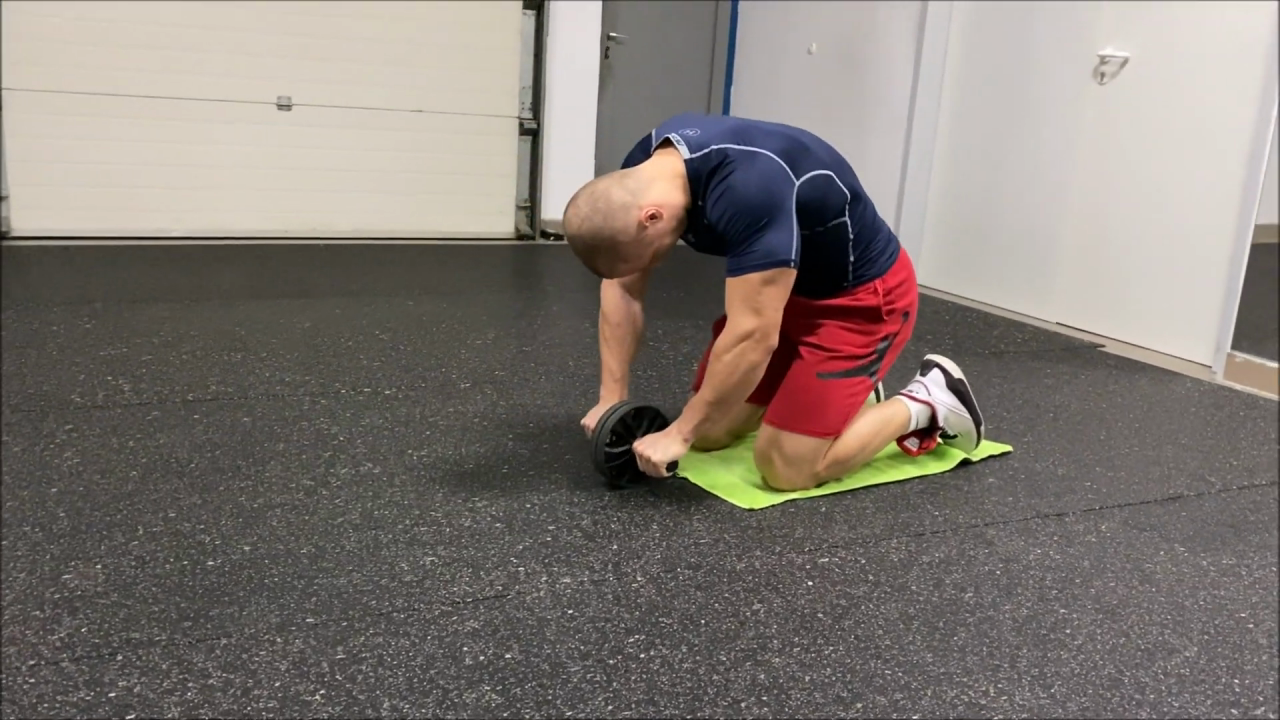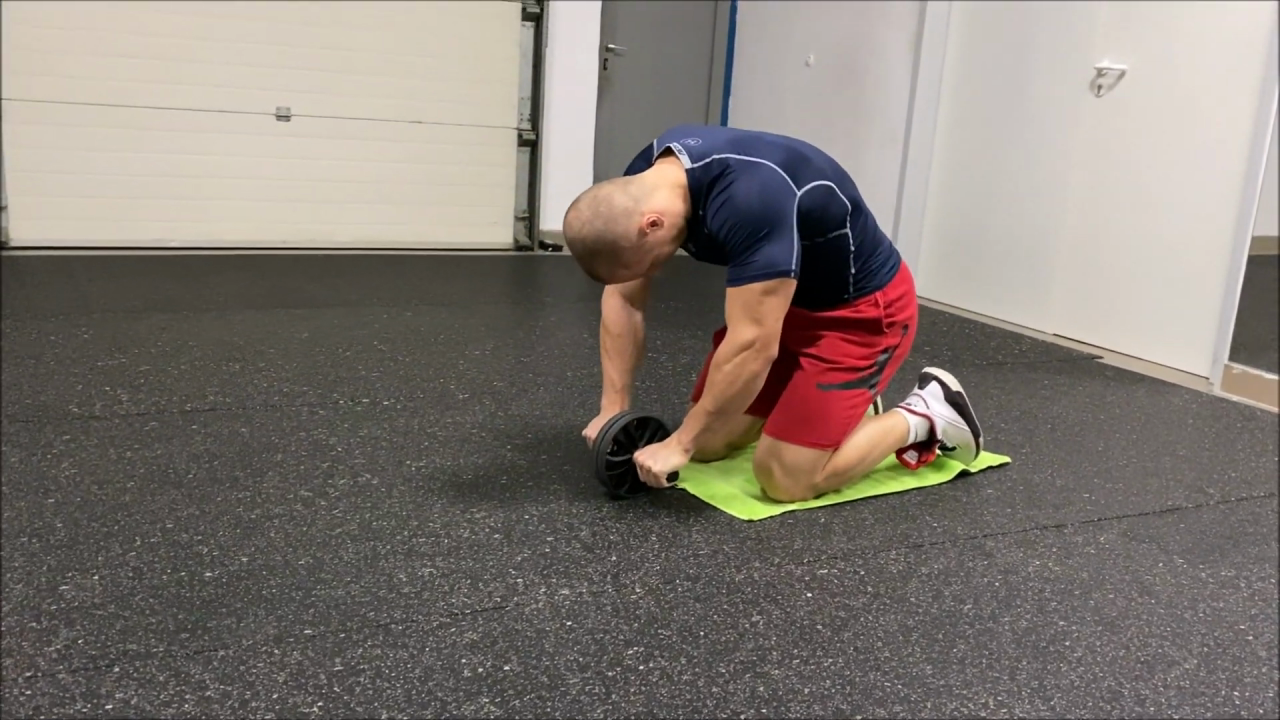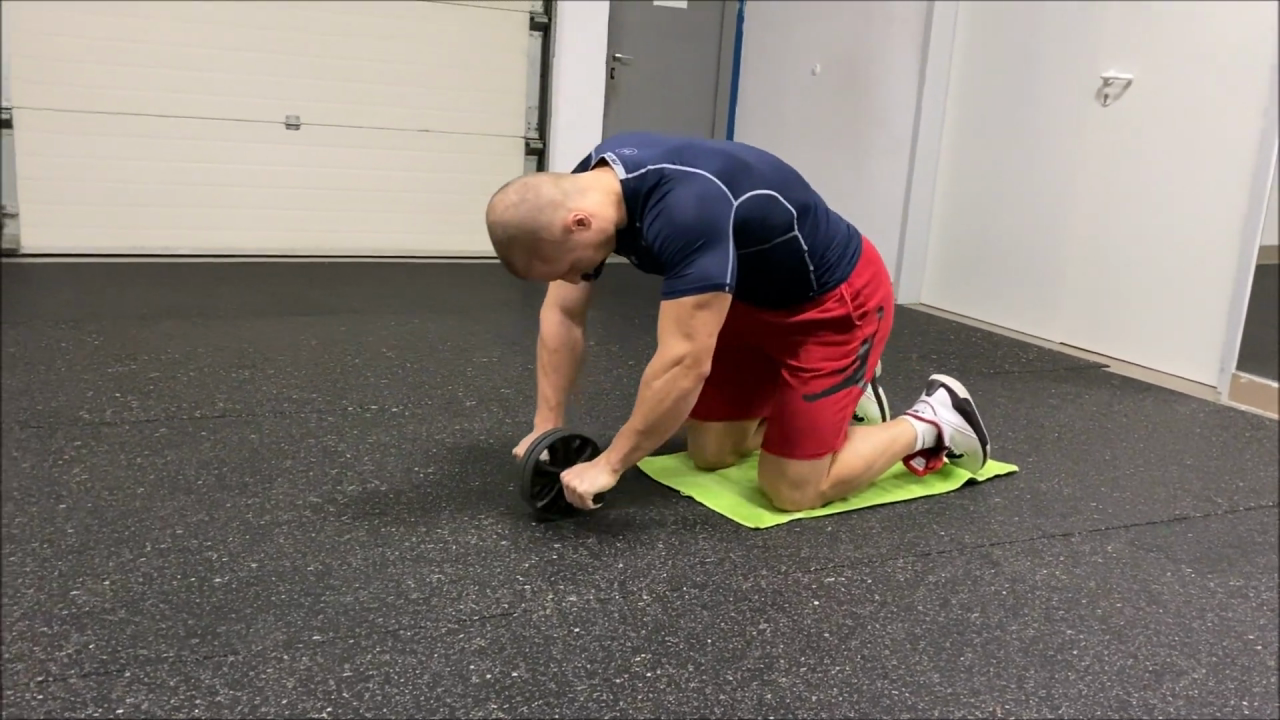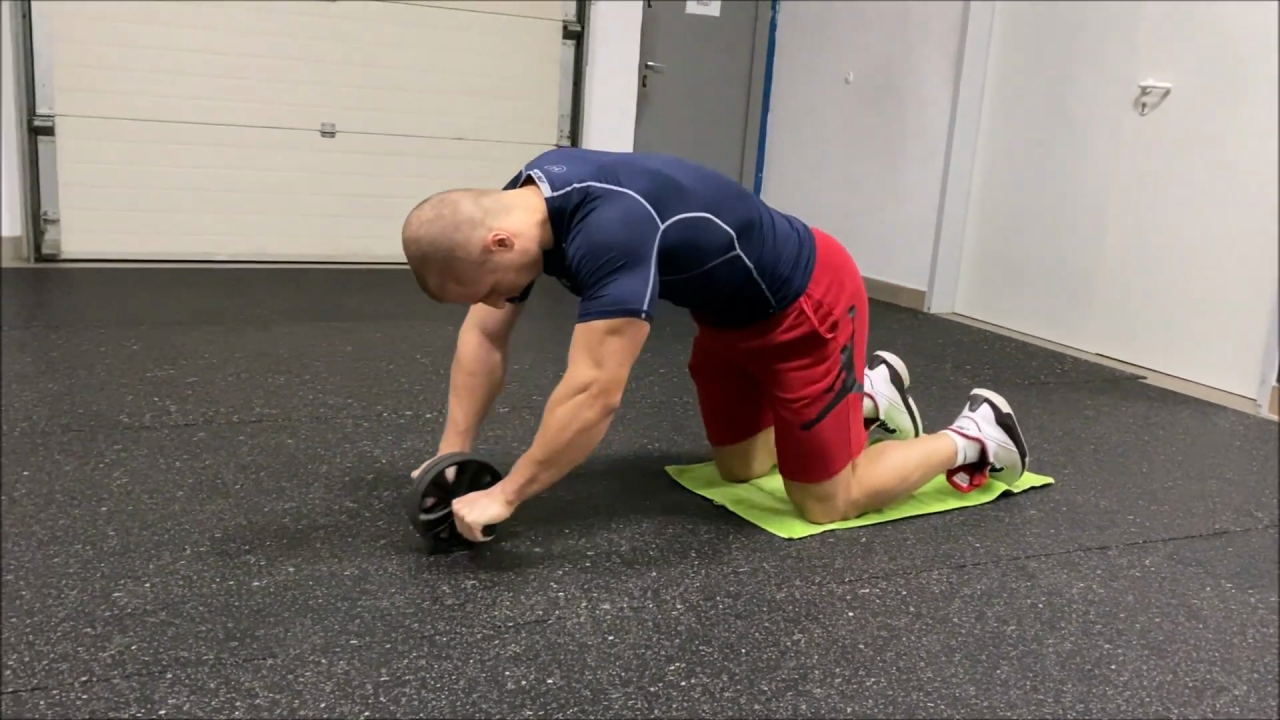
dt=0.4s
person 1, frame 1
left shoulder: (749, 188)
right shoulder: (642, 173)
left elbow: (753, 336)
right elbow: (622, 290)
left wrist: (678, 434)
right wrist: (611, 398)
left hip: (863, 295)
right hip: (786, 288)
left knee: (785, 467)
right knee: (709, 434)
left ankle: (923, 404)
right ankle: (837, 380)
person 1, frame 2
left shoulder: (749, 200)
right shoulder: (644, 181)
left elbow: (753, 346)
right elbow: (622, 300)
left wrist: (679, 444)
right wrist: (613, 408)
left hip: (863, 307)
right hip: (785, 300)
left knee: (784, 478)
right knee: (710, 443)
left ankle: (922, 416)
right ankle: (838, 391)
person 1, frame 3
left shoulder: (686, 210)
right shoulder: (586, 188)
left elbow: (686, 363)
right elbow: (562, 317)
left wrist: (609, 465)
right wrist: (545, 426)
left hip: (839, 299)
right hip: (759, 294)
left knee: (793, 490)
right knee: (710, 454)
left ankle: (929, 423)
right ankle: (840, 388)
person 1, frame 4
left shoulder: (611, 232)
right shoulder: (521, 205)
left elbow: (596, 395)
right elbow: (483, 337)
left wrist: (504, 497)
right wrist: (452, 449)
left hip: (808, 303)
right hip: (734, 306)
left knee: (825, 502)
right knee: (739, 467)
left ankle: (970, 438)
right ankle: (868, 394)
